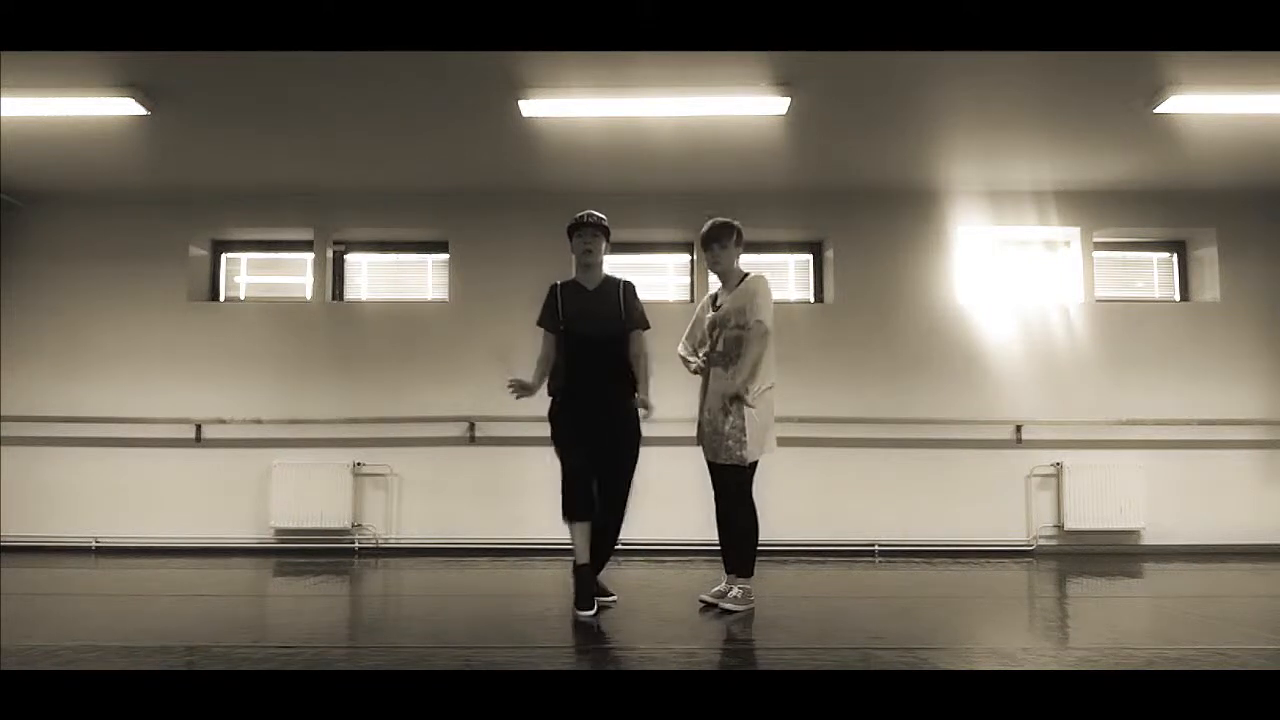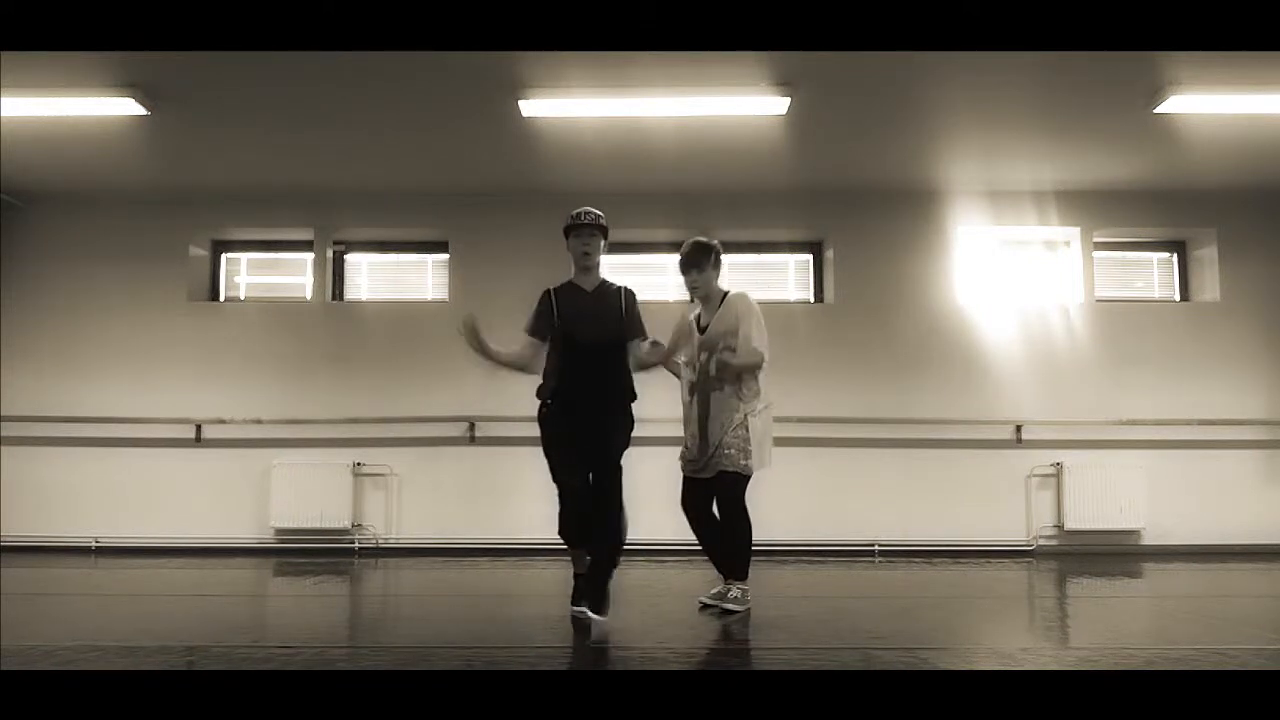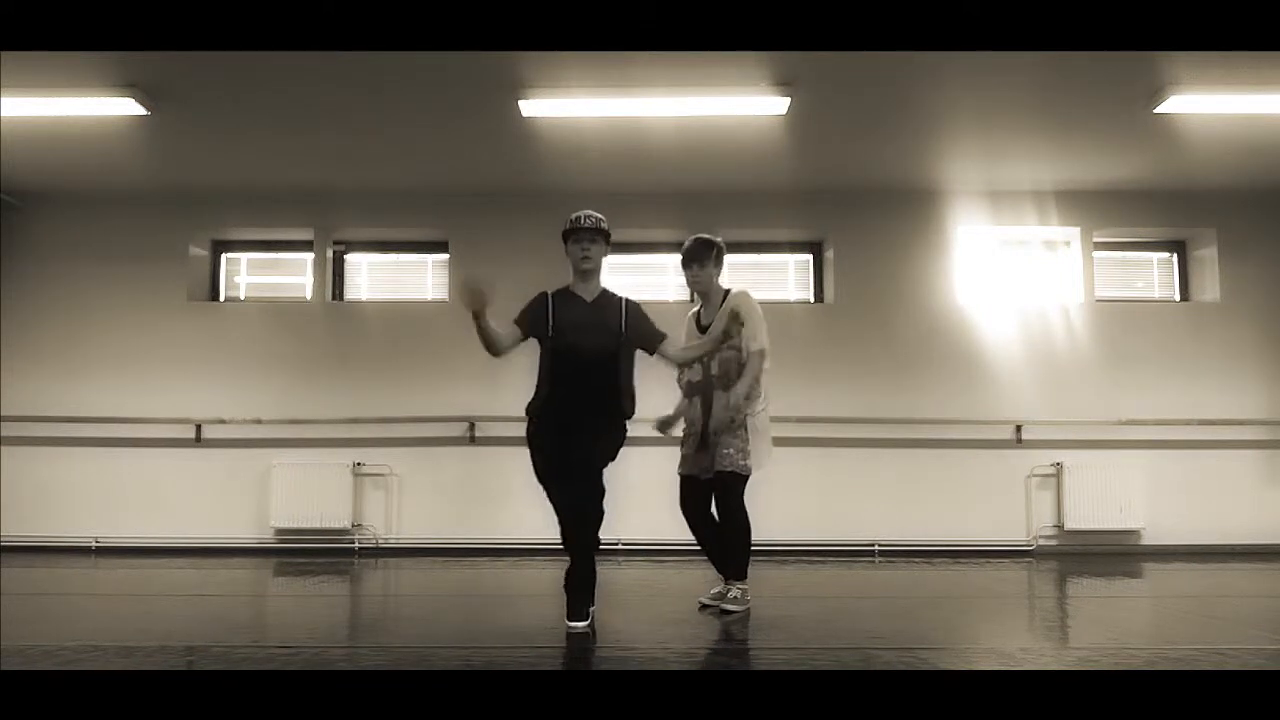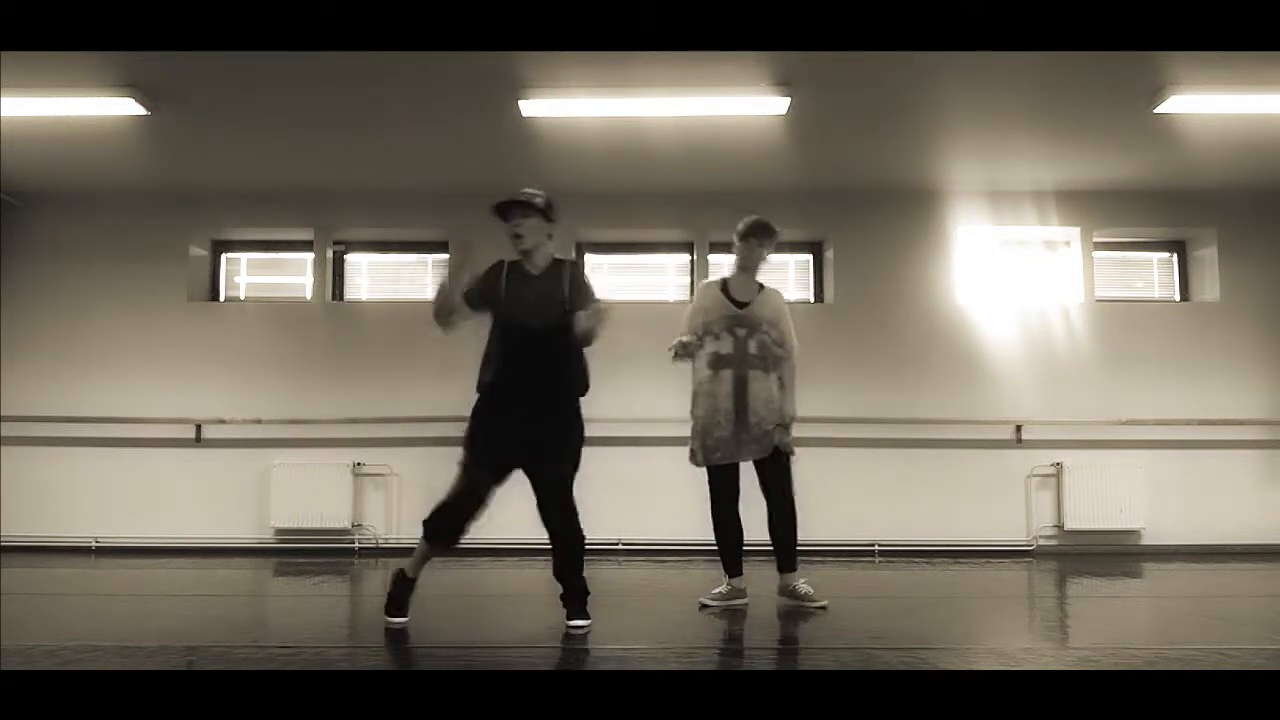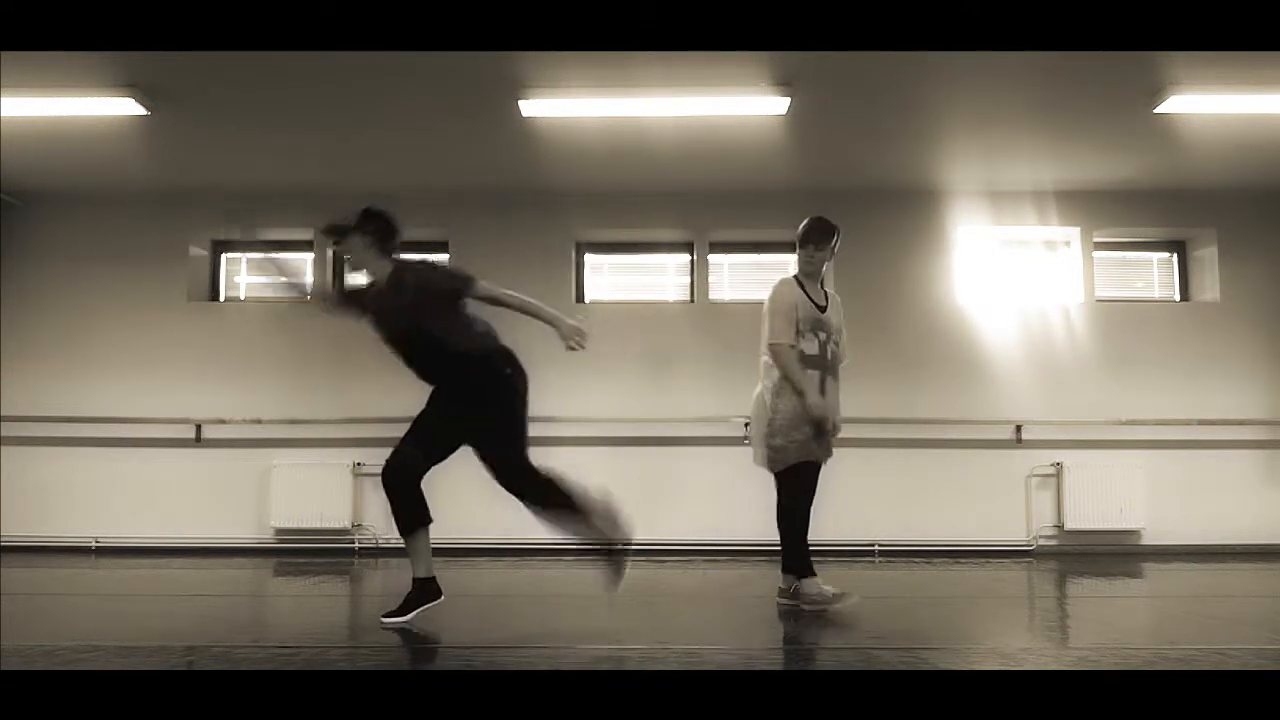
dt=1s
person 1, frame 1
left shoulder: (624, 291)
right shoulder: (558, 294)
left elbow: (637, 348)
right elbow: (550, 351)
left wrist: (643, 392)
right wrist: (534, 383)
left hip: (617, 407)
right hip: (570, 405)
left knee: (613, 494)
right knee: (577, 480)
left ankle: (590, 574)
right ankle: (583, 576)
person 1, frame 2
left shoulder: (623, 298)
right shoulder: (553, 299)
left elbow: (637, 359)
right elbow: (529, 359)
left wrist: (660, 353)
right wrist: (485, 349)
left hip: (611, 412)
right hip: (562, 412)
left knee: (607, 481)
right knee: (574, 494)
left ankle: (598, 581)
right ankle: (582, 575)
person 1, frame 3
left shoulder: (625, 311)
right shoulder: (546, 305)
left elbow: (677, 354)
right elbow: (498, 347)
left wrist: (719, 336)
right wrist: (480, 315)
left hip: (602, 425)
right hip: (551, 426)
left knee: (583, 499)
right knee: (573, 505)
left ankle: (579, 592)
right ankle: (581, 590)
person 1, frame 4
left shoulder: (571, 275)
right shoulder: (499, 275)
left elbow: (583, 334)
right elbow: (445, 318)
left wrist: (592, 325)
right wrist: (450, 285)
left hip: (556, 412)
right hip: (500, 407)
left knee: (558, 505)
right knee: (469, 494)
left ankle: (575, 600)
right ankle: (407, 577)
person 1, frame 5
left shoulder: (417, 277)
right shoulder: (371, 296)
left elbow: (492, 292)
right elbow: (322, 297)
left wrist: (560, 321)
left hip: (492, 382)
right hip: (453, 393)
left knee: (514, 472)
right knee: (400, 470)
left ankle: (601, 523)
right ankle: (424, 584)
person 2, frame 1
left shoulder: (755, 285)
right shoulder: (709, 301)
left elbow: (760, 331)
right elbow: (687, 347)
left wrist: (740, 381)
right wrist: (695, 362)
left hip: (743, 403)
right hip: (713, 404)
left knee: (739, 493)
right knee: (723, 496)
left ankle: (745, 584)
right ankle: (731, 578)
person 2, frame 2
left shoulder: (741, 304)
right shoulder: (692, 321)
left elbow: (758, 356)
left wrist: (734, 361)
right wrist: (667, 360)
left hip: (740, 419)
right hip: (703, 425)
left knee: (730, 498)
right knee: (693, 502)
left ankle: (741, 584)
right ankle: (728, 578)
person 2, frame 3
left shoulder: (741, 302)
right shoulder: (692, 319)
left elbow: (759, 354)
left wrist: (741, 390)
right wrist: (674, 416)
left hip: (739, 420)
right hip: (701, 425)
left knee: (729, 498)
right knee: (692, 503)
left ankle: (739, 584)
right ankle: (727, 579)
person 2, frame 4
left shoulder: (774, 299)
right shoulder: (707, 292)
left elbow: (787, 355)
right elbow: (690, 345)
left wrist: (789, 400)
right wrist: (683, 346)
left hip: (764, 407)
right hip: (716, 408)
left knee: (780, 491)
right knee: (723, 496)
left ankle: (789, 578)
right ankle: (734, 582)
person 2, frame 5
left shoulder: (834, 300)
right shoulder: (784, 291)
right elbow: (778, 349)
left wrist: (834, 408)
right wrist: (809, 396)
left hip: (816, 410)
right hip: (786, 405)
left knee: (802, 494)
right knee: (795, 489)
left ankle: (792, 582)
right ankle: (804, 579)
